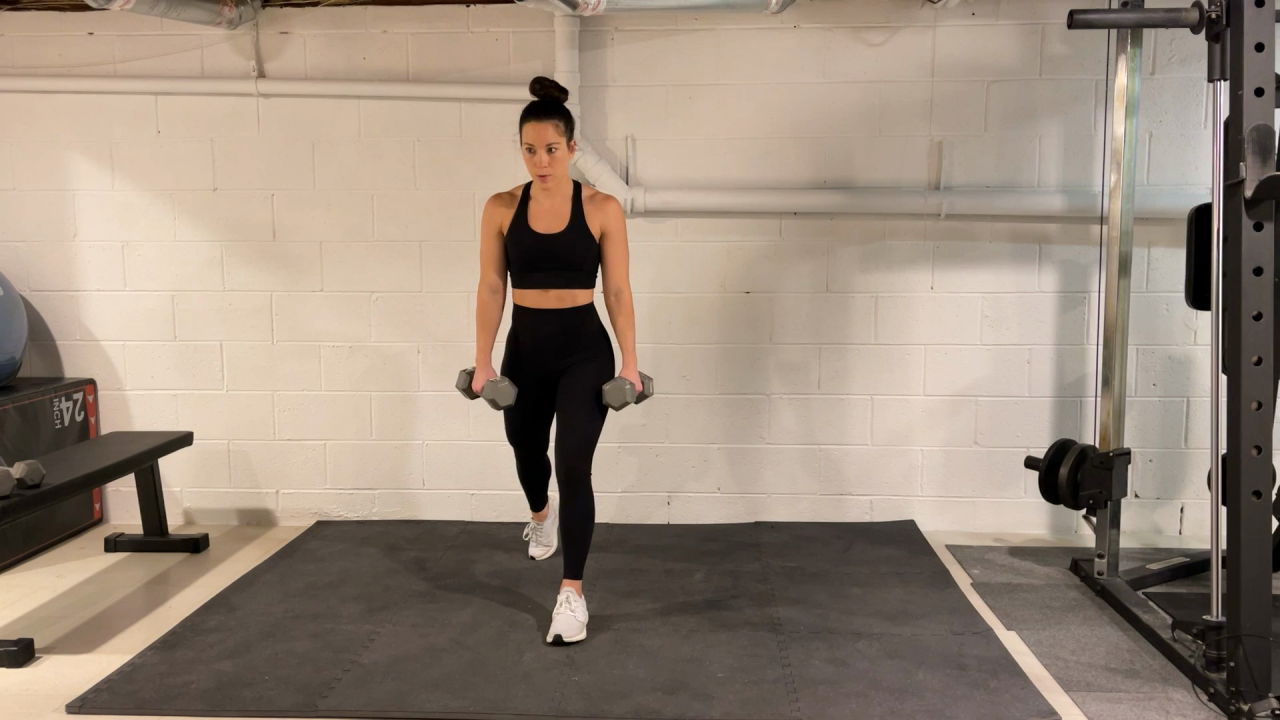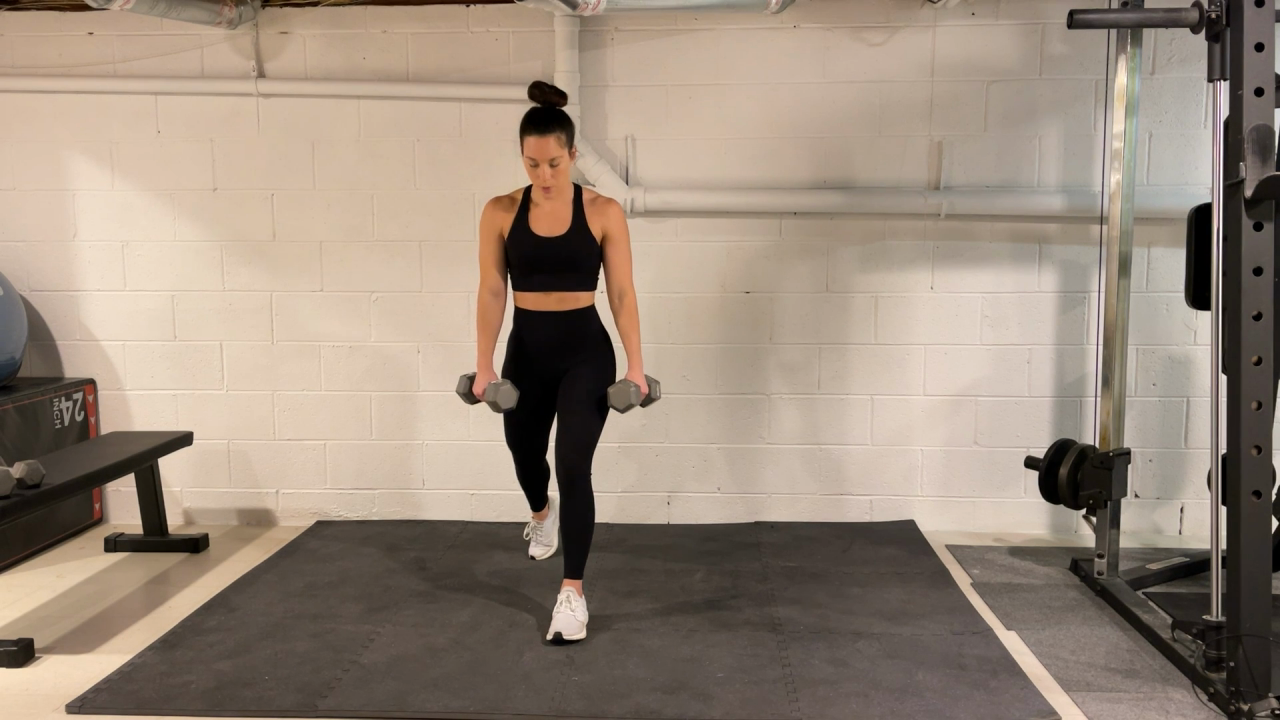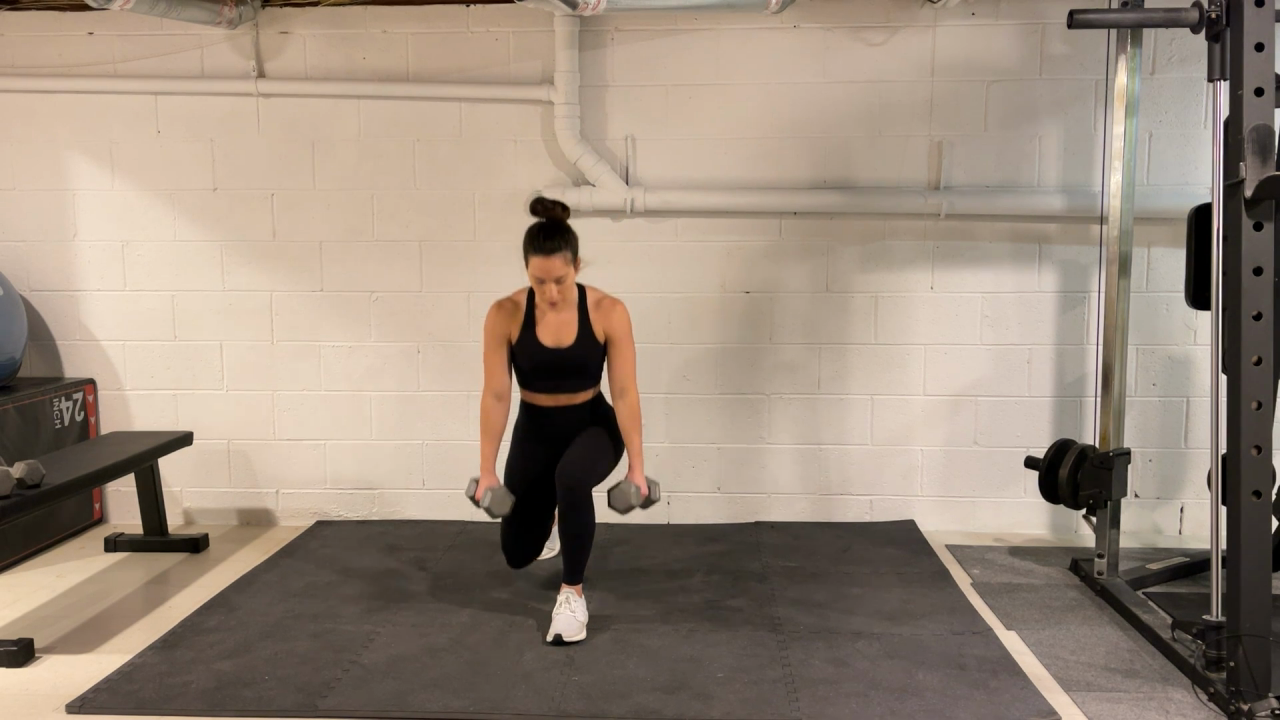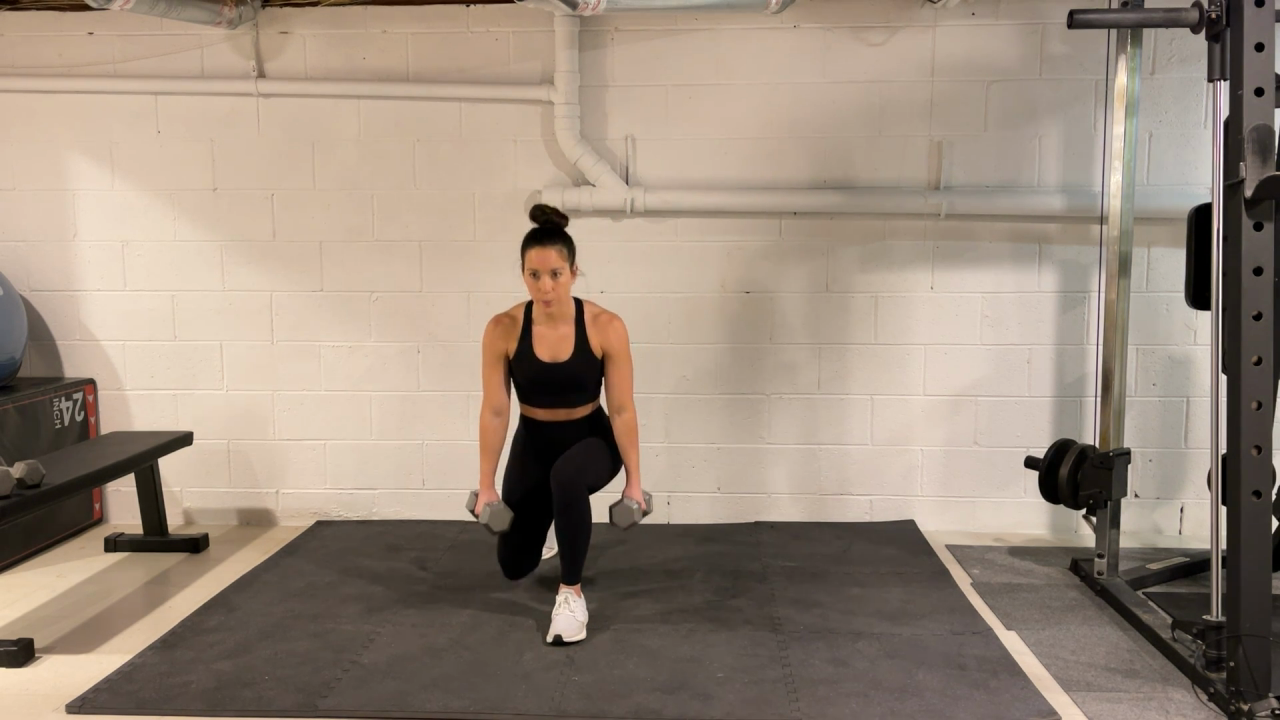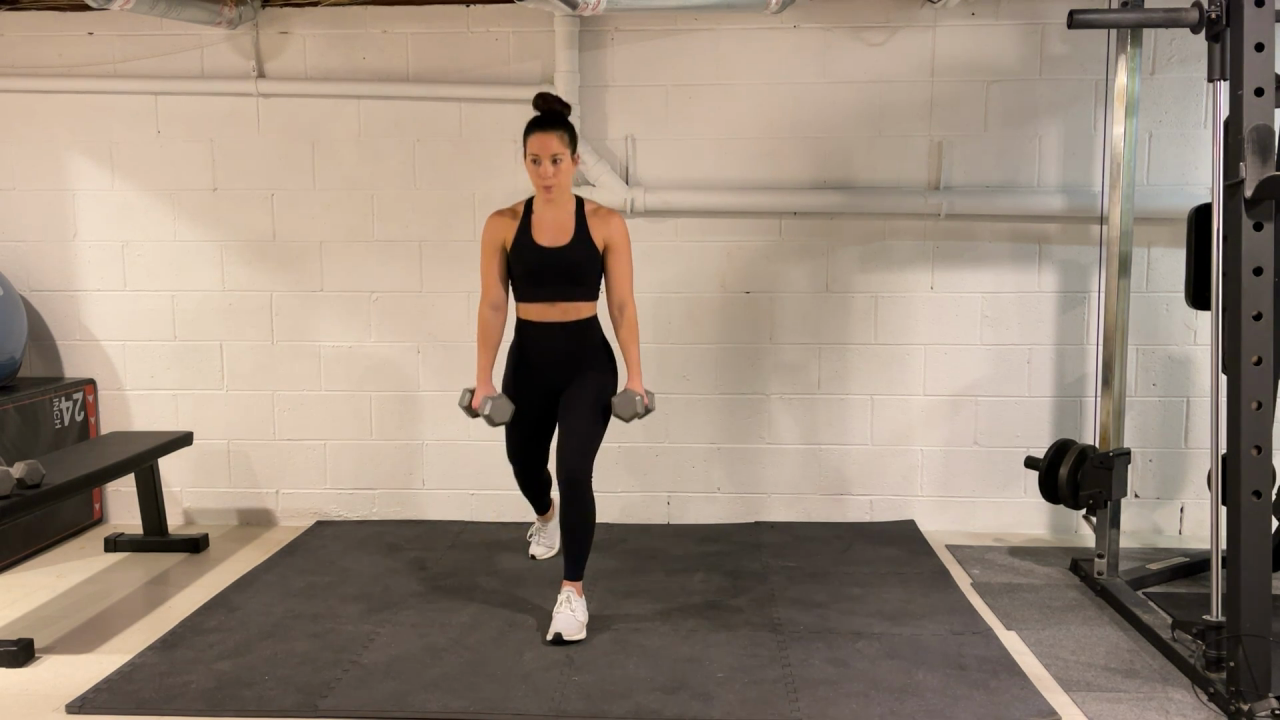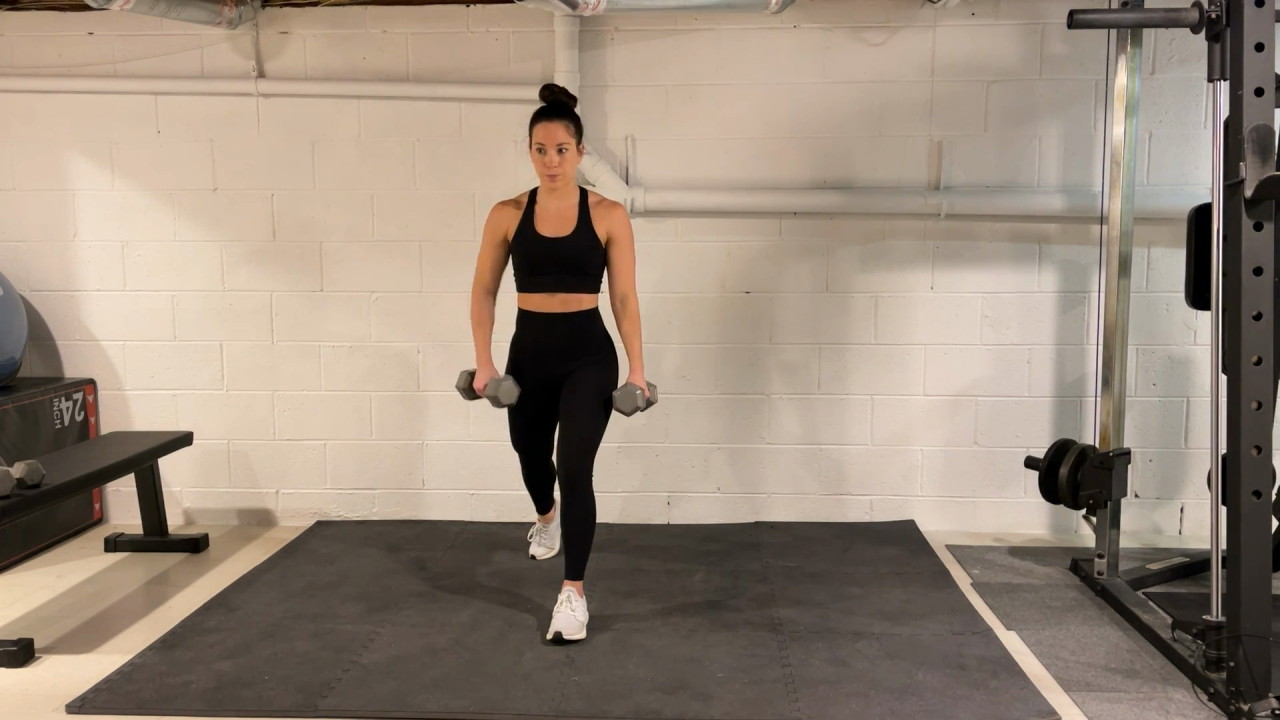
dt=0.5s
person 1, frame 1
left shoulder: (602, 208)
right shoulder: (501, 208)
left elbow: (618, 290)
right elbow: (491, 288)
left wrist: (629, 361)
right wrist: (483, 361)
left hip: (584, 351)
right hip: (525, 351)
left knee: (574, 467)
right knee: (526, 451)
left ankle: (572, 592)
right ankle: (542, 514)
person 1, frame 2
left shoulder: (604, 212)
right shoulder: (500, 211)
left elbow: (622, 293)
right elbow: (491, 292)
left wrist: (635, 364)
right wrist: (484, 365)
left hip: (586, 351)
right hip: (526, 352)
left knee: (573, 466)
right knee: (523, 453)
left ankle: (573, 592)
right ankle: (541, 513)
person 1, frame 3
left shoulder: (609, 312)
right shoulder: (505, 314)
left elbow: (625, 393)
right elbow: (496, 395)
left wrist: (636, 465)
right wrist: (487, 469)
left hip: (592, 424)
right hip: (534, 430)
left knee: (572, 479)
right knee: (517, 552)
left ankle: (572, 594)
right ankle: (549, 521)
person 1, frame 4
left shoulder: (606, 326)
right shoulder: (503, 329)
left elbow: (622, 409)
right elbow: (494, 411)
left wrist: (633, 480)
right wrist: (486, 484)
left hip: (590, 438)
right hip: (533, 443)
left knee: (567, 481)
right knee: (514, 565)
left ankle: (571, 595)
right ankle: (548, 523)
person 1, frame 5
left shoulder: (606, 223)
right shoulder: (503, 224)
left elbow: (623, 305)
right elbow: (492, 306)
left wrist: (634, 374)
right wrist: (483, 379)
left hip: (588, 361)
right hip: (527, 361)
left knee: (574, 472)
right knee: (523, 464)
left ankle: (573, 593)
right ankle: (546, 514)
person 1, frame 6
left shoulder: (609, 215)
right shoulder: (507, 214)
left elbow: (624, 297)
right elbow: (482, 292)
left wrist: (637, 367)
right wrist: (484, 358)
left hip: (588, 354)
right hip: (528, 354)
left knee: (575, 468)
right knee: (531, 453)
left ankle: (573, 592)
right ankle: (546, 517)
